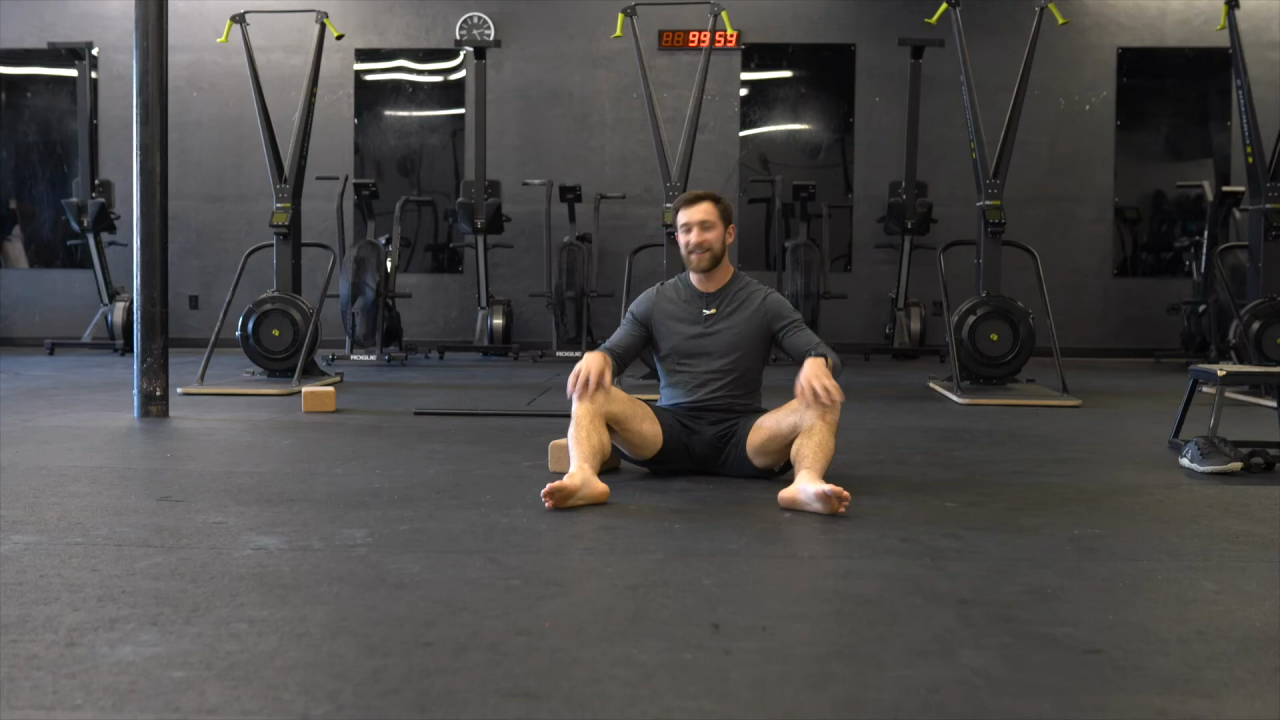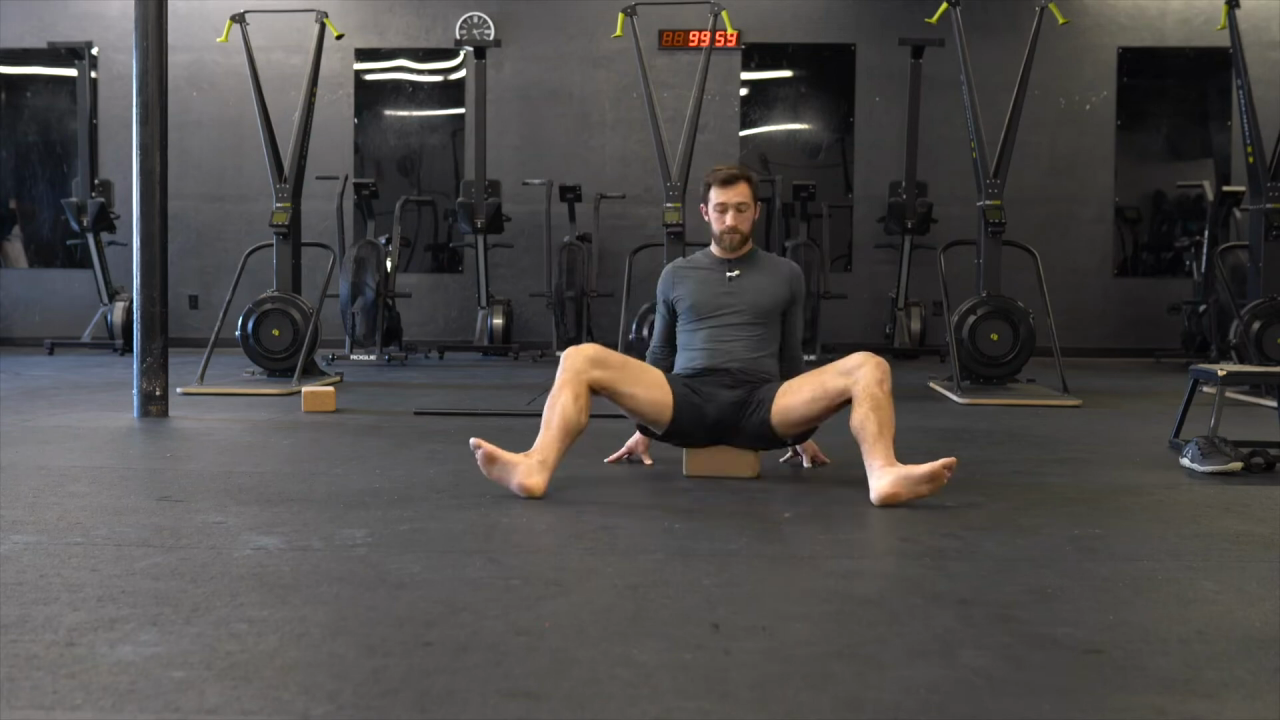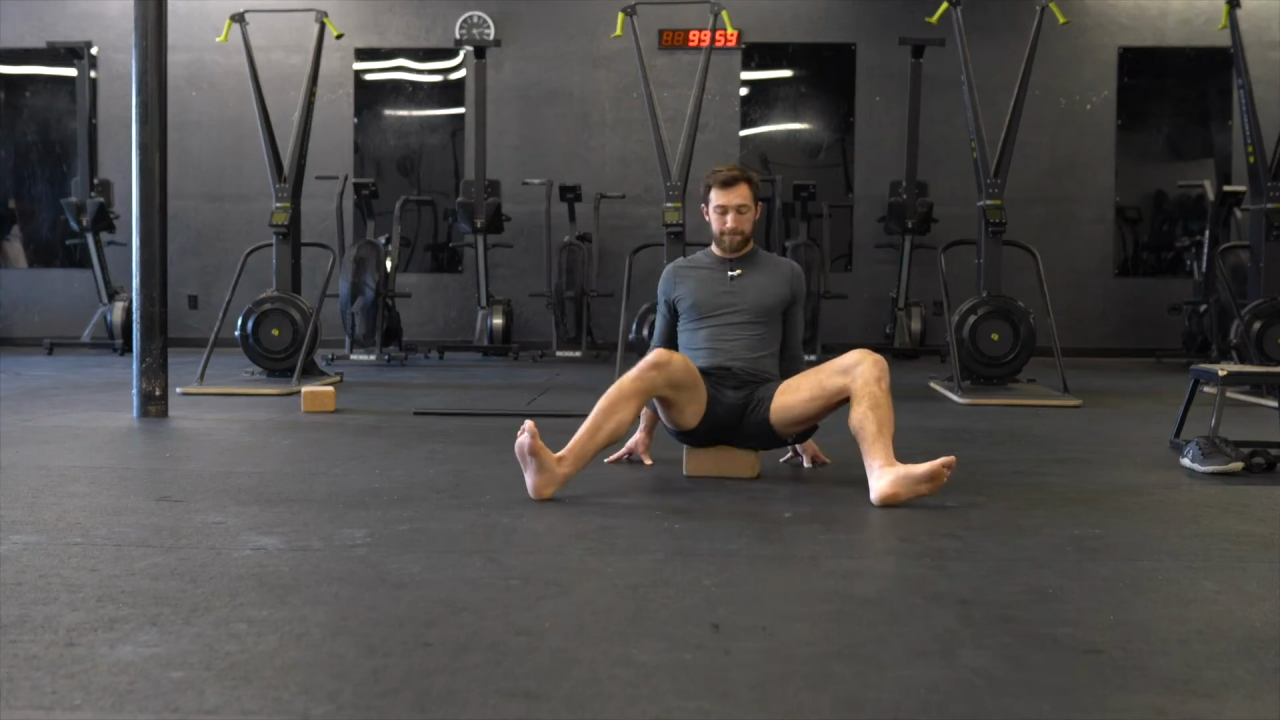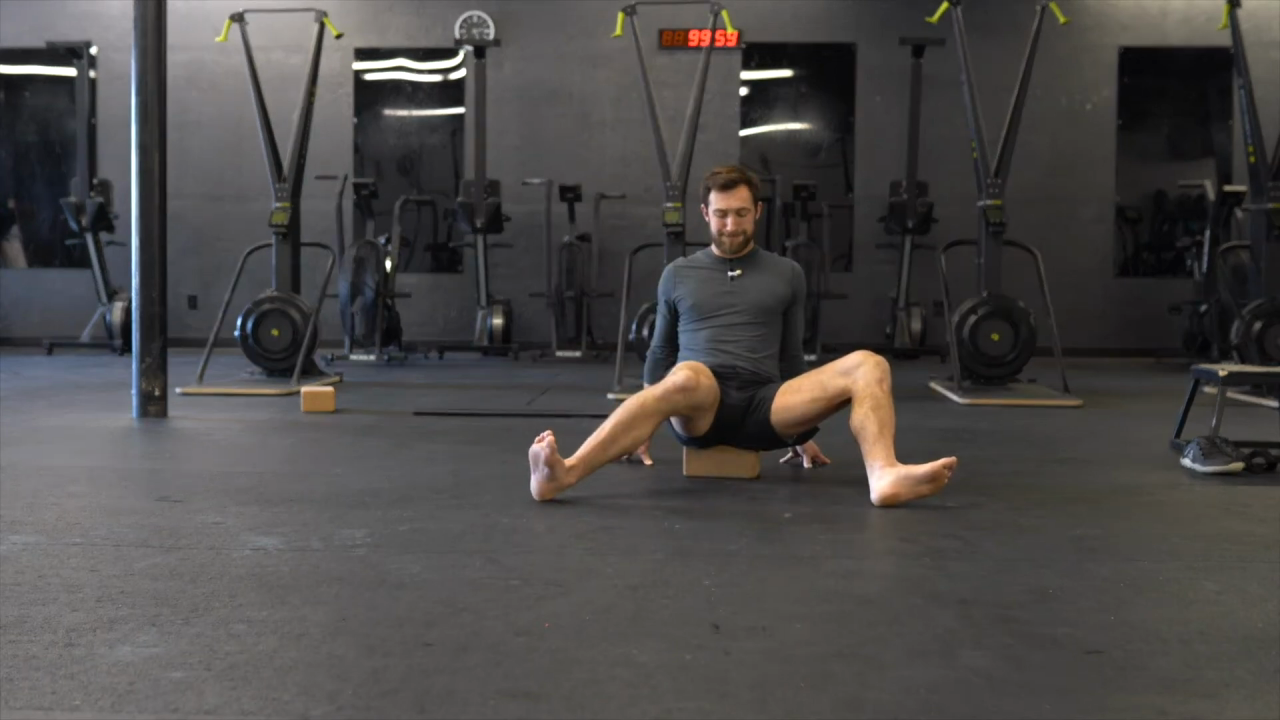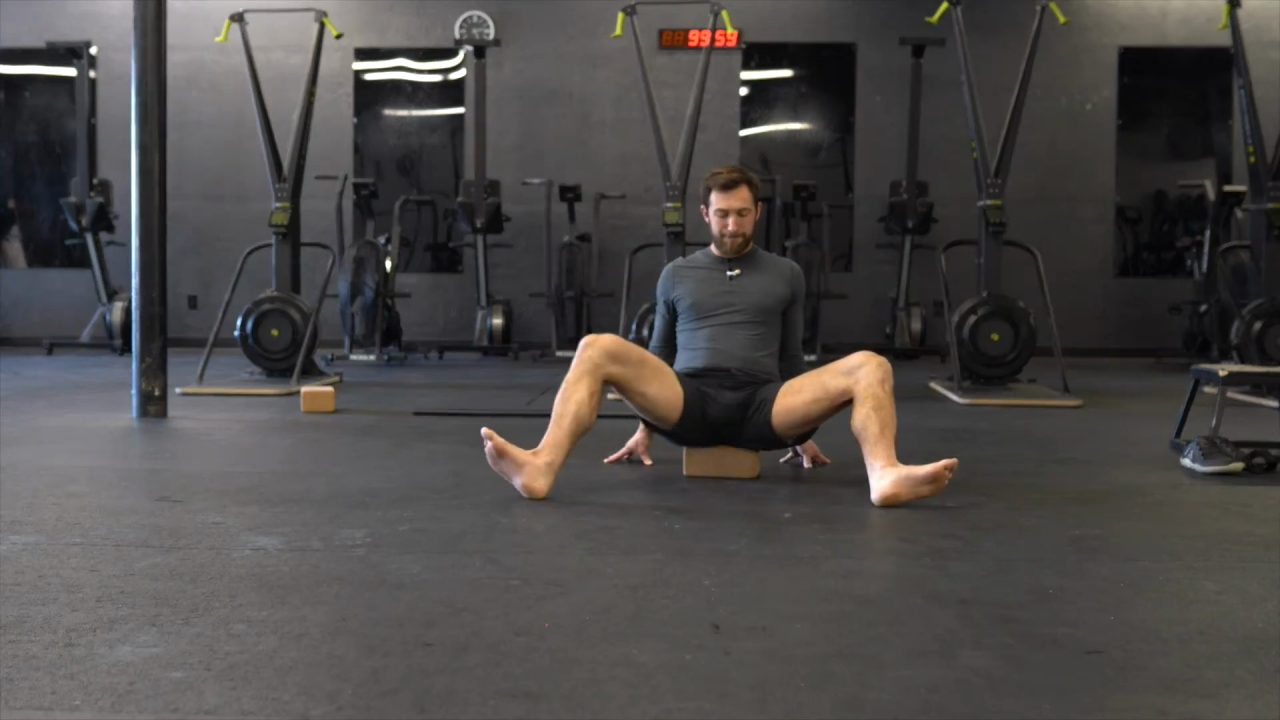
dt=0.5s
person 1, frame 1
left shoulder: (765, 304)
right shoulder: (654, 303)
left elbow: (823, 355)
right elbow: (613, 354)
left wrist: (816, 361)
right wrist: (594, 358)
left hip: (739, 436)
right hip: (672, 433)
left knee: (820, 402)
right knee: (592, 393)
left ankle: (806, 485)
right ankle: (583, 478)
person 1, frame 2
left shoulder: (785, 275)
right shoulder: (677, 275)
left elbow: (790, 358)
right elbow: (661, 354)
left wrist: (799, 427)
right wrist: (644, 425)
left hip: (758, 406)
right hip: (689, 402)
left knee: (869, 367)
right knee: (581, 360)
left ankle: (884, 475)
right ankle: (535, 469)
person 1, frame 3
left shoulder: (786, 275)
right shoulder: (678, 274)
right elbow: (659, 349)
left wrist: (801, 430)
right wrist: (645, 429)
left hip: (761, 407)
right hip: (694, 406)
left knee: (867, 364)
right knee: (664, 361)
left ankle: (884, 475)
right ankle: (558, 469)
person 1, frame 4
left shoulder: (786, 274)
right shoulder: (677, 275)
right elbow: (661, 355)
left wrist: (801, 429)
right wrist: (646, 428)
left hip: (763, 406)
right hip: (697, 409)
left knee: (868, 366)
right knee: (689, 378)
left ankle: (884, 475)
right ankle: (565, 473)
person 1, frame 5
left shoulder: (785, 274)
right shoulder: (677, 275)
left elbow: (790, 358)
right elbow: (660, 355)
left wrist: (801, 430)
right wrist: (645, 428)
left hip: (760, 406)
right hip: (690, 404)
left knee: (870, 367)
right knee: (597, 349)
left ankle: (885, 476)
right ankle: (543, 468)
